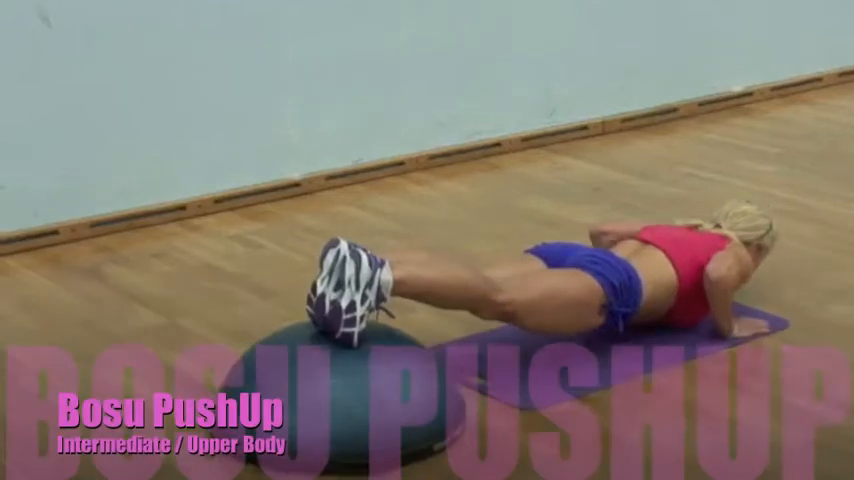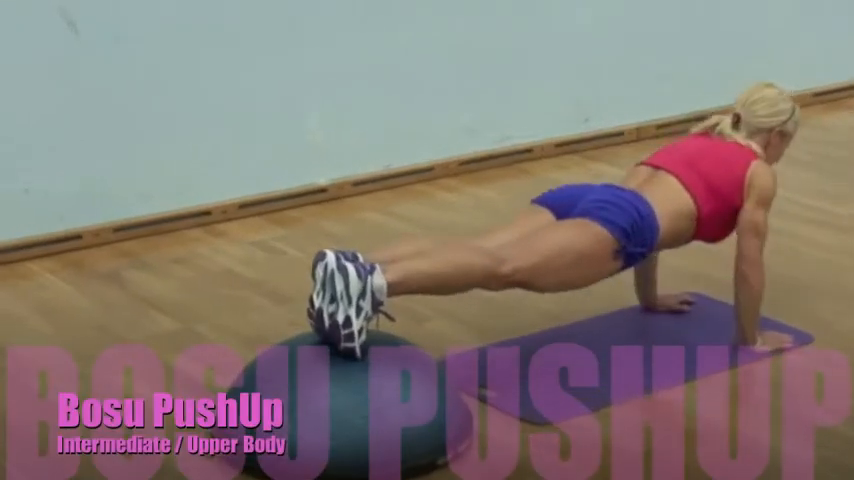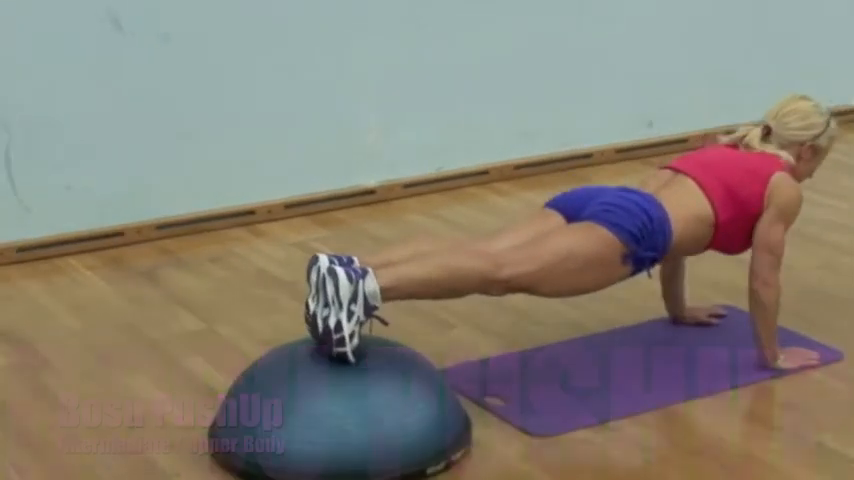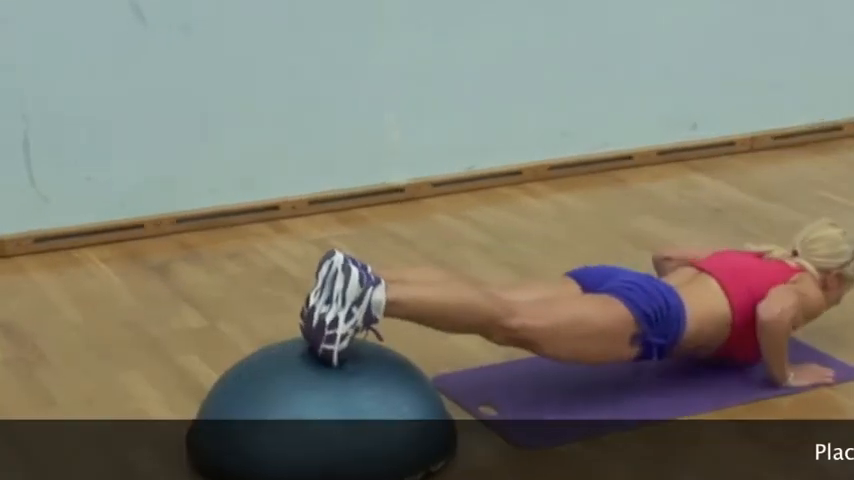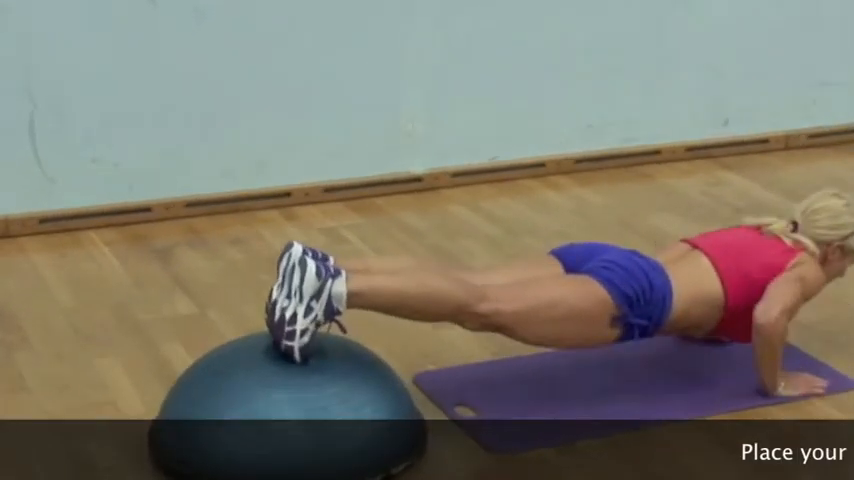
dt=0.7s
person 1, frame 1
left shoulder: (673, 231)
right shoulder: (737, 257)
left elbow: (601, 230)
right elbow: (717, 274)
right wrist: (728, 326)
left hip: (565, 255)
right hip: (612, 285)
left knee: (483, 286)
right knee: (499, 300)
left ankle: (360, 264)
right ankle: (380, 277)
person 1, frame 2
left shoulder: (692, 141)
right shoulder: (759, 176)
right elbow: (749, 263)
left wrist: (649, 297)
right wrist: (751, 338)
left hip: (580, 196)
right hip: (618, 221)
left knee: (472, 251)
right knee: (504, 269)
left ankle: (353, 267)
right ankle: (375, 286)
person 1, frame 3
left shoulder: (724, 154)
right shoulder: (784, 188)
right elbow: (764, 281)
left wrist: (677, 310)
right wrist: (772, 355)
left hip: (592, 200)
right hip: (629, 226)
left knee: (474, 253)
right knee: (505, 273)
left ankle: (348, 271)
right ankle: (369, 289)
person 1, frame 4
left shoulder: (752, 259)
right shoulder: (807, 292)
left elbow: (666, 255)
right elbow: (770, 314)
right wrist: (784, 374)
left hip: (614, 282)
right hip: (647, 314)
left knee: (495, 307)
right knee: (516, 324)
left ankle: (357, 278)
right ankle: (373, 297)
person 1, frame 5
left shoulder: (755, 234)
right shoulder: (807, 269)
right elbow: (767, 319)
left wrist: (688, 320)
right wrist: (774, 384)
left hip: (604, 260)
right hip: (630, 295)
left knee: (468, 287)
right knee: (486, 309)
left ankle: (322, 270)
right ankle: (336, 290)
